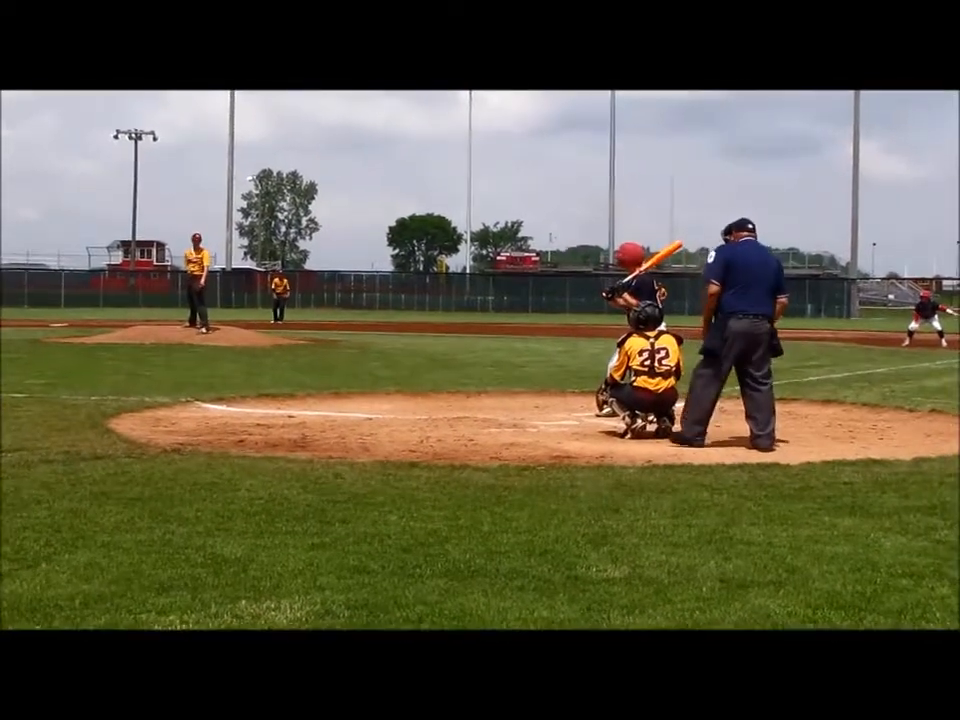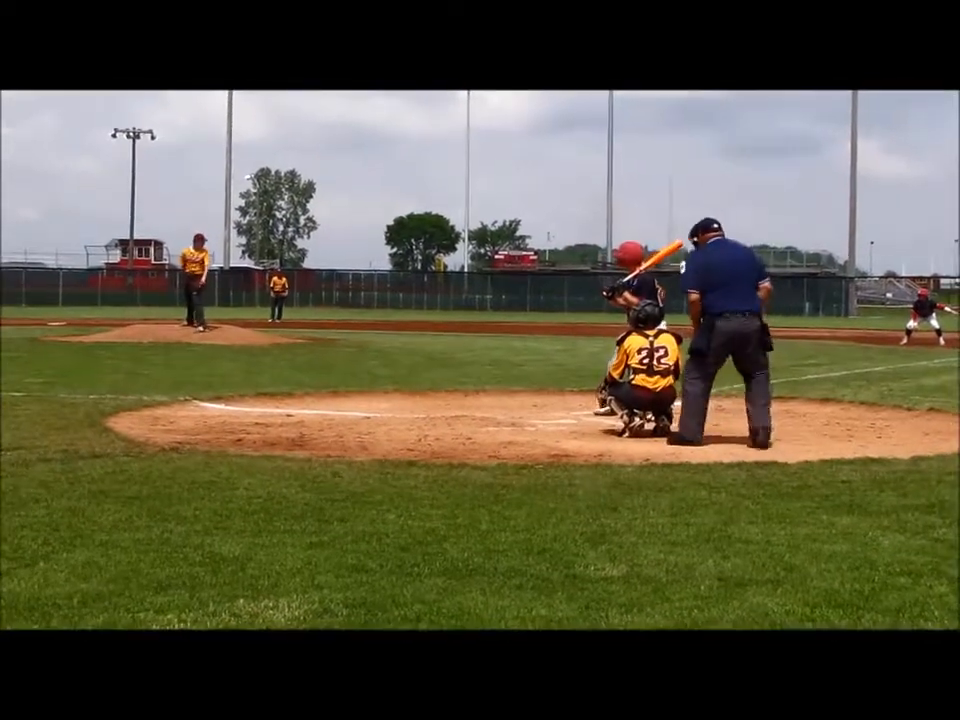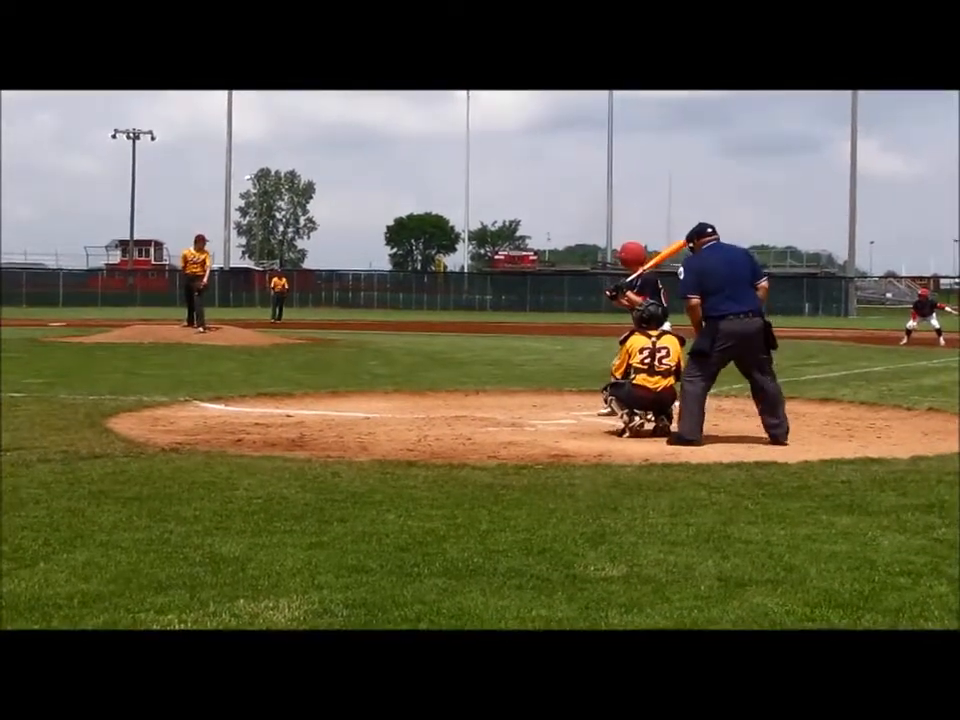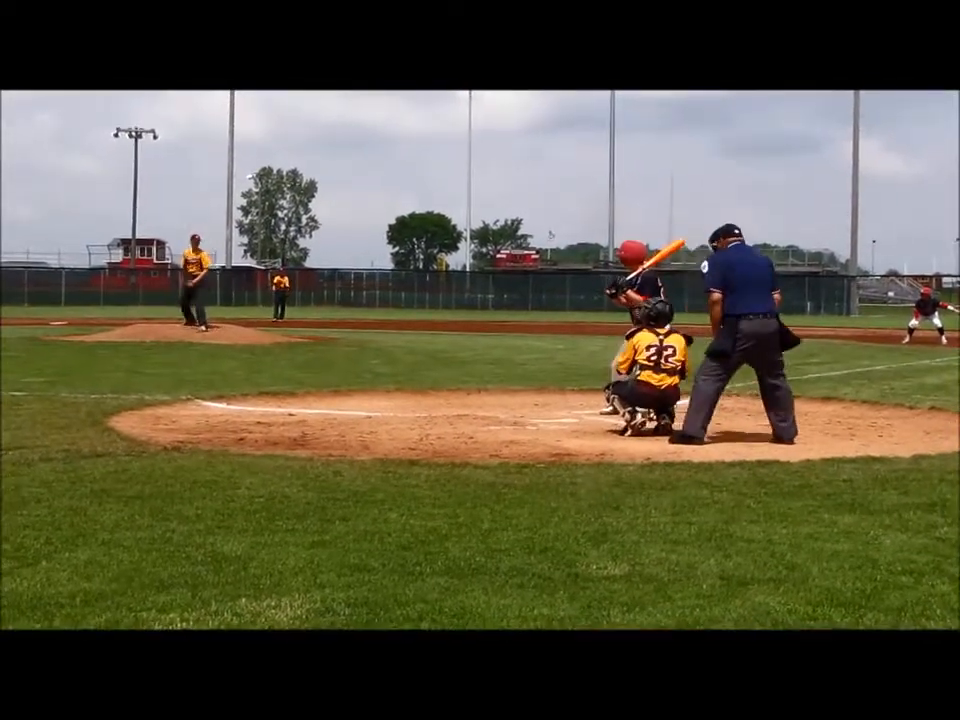
dt=0.3s
person 1, frame 1
left shoulder: (724, 252)
right shoulder: (773, 259)
left elbow: (713, 291)
right elbow: (782, 302)
left wrist: (707, 324)
left hip: (730, 325)
right hip: (761, 328)
left knee: (707, 379)
right knee: (760, 383)
left ankle: (693, 433)
right ankle: (763, 437)
person 1, frame 2
left shoulder: (696, 258)
right shoulder: (747, 252)
left elbow: (693, 299)
right elbow: (765, 287)
left wrist: (697, 327)
right wrist: (753, 313)
left hip: (717, 325)
right hip: (750, 324)
left knee: (696, 377)
right knee: (757, 376)
left ankle: (690, 433)
right ankle: (760, 428)
person 1, frame 3
left shoulder: (693, 263)
right shoulder: (743, 254)
left elbow: (694, 303)
right elbow: (763, 287)
left wrist: (699, 332)
right wrist: (752, 314)
left hip: (720, 328)
right hip: (753, 325)
left knee: (695, 378)
right knee: (763, 379)
left ankle: (689, 433)
right ankle: (778, 431)
person 1, frame 4
left shoulder: (717, 260)
right shoulder: (763, 259)
left elbow: (716, 298)
right elbow: (776, 296)
left wrist: (716, 332)
left hip: (739, 328)
right hip: (769, 326)
left knee: (709, 378)
right knee: (775, 380)
left ankle: (692, 432)
right ankle: (785, 432)
